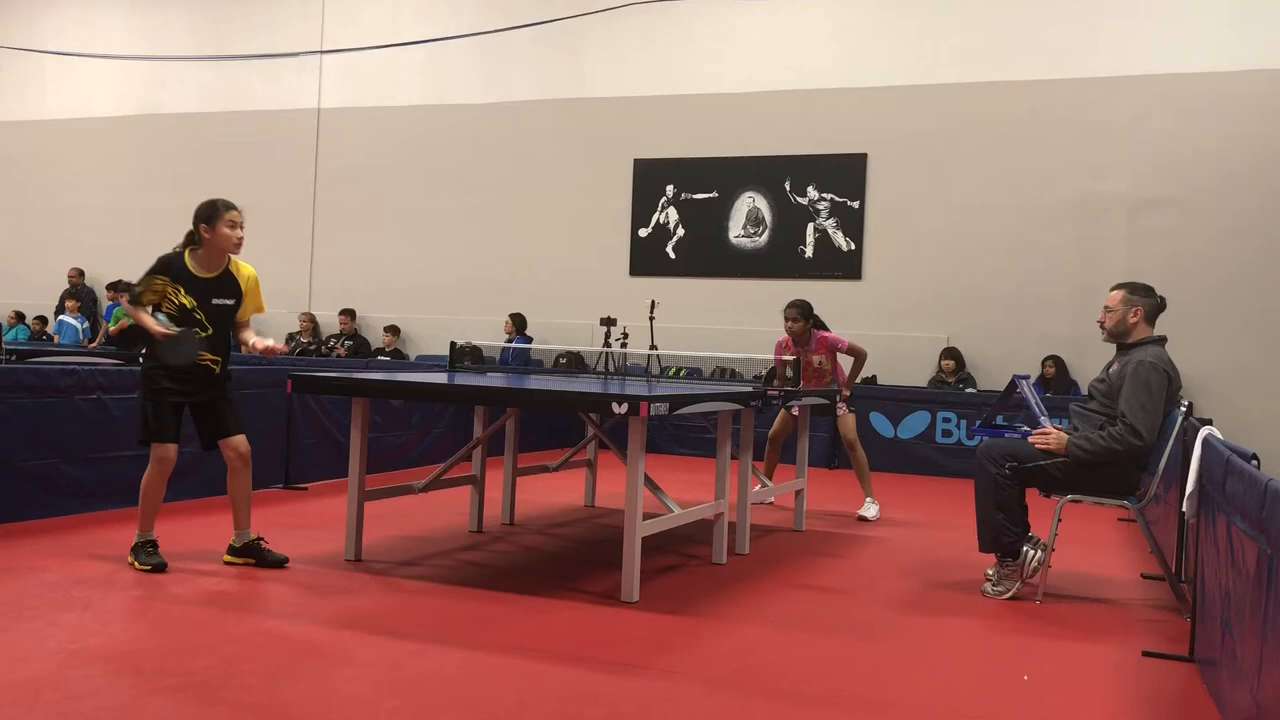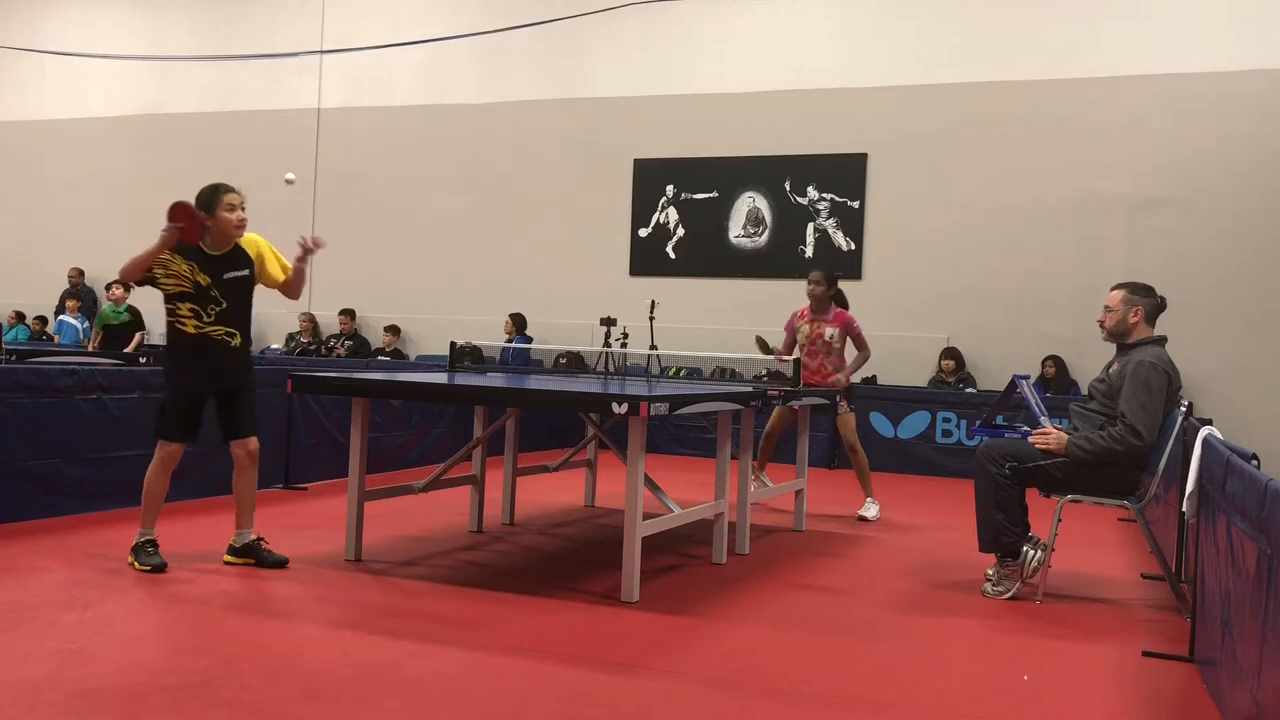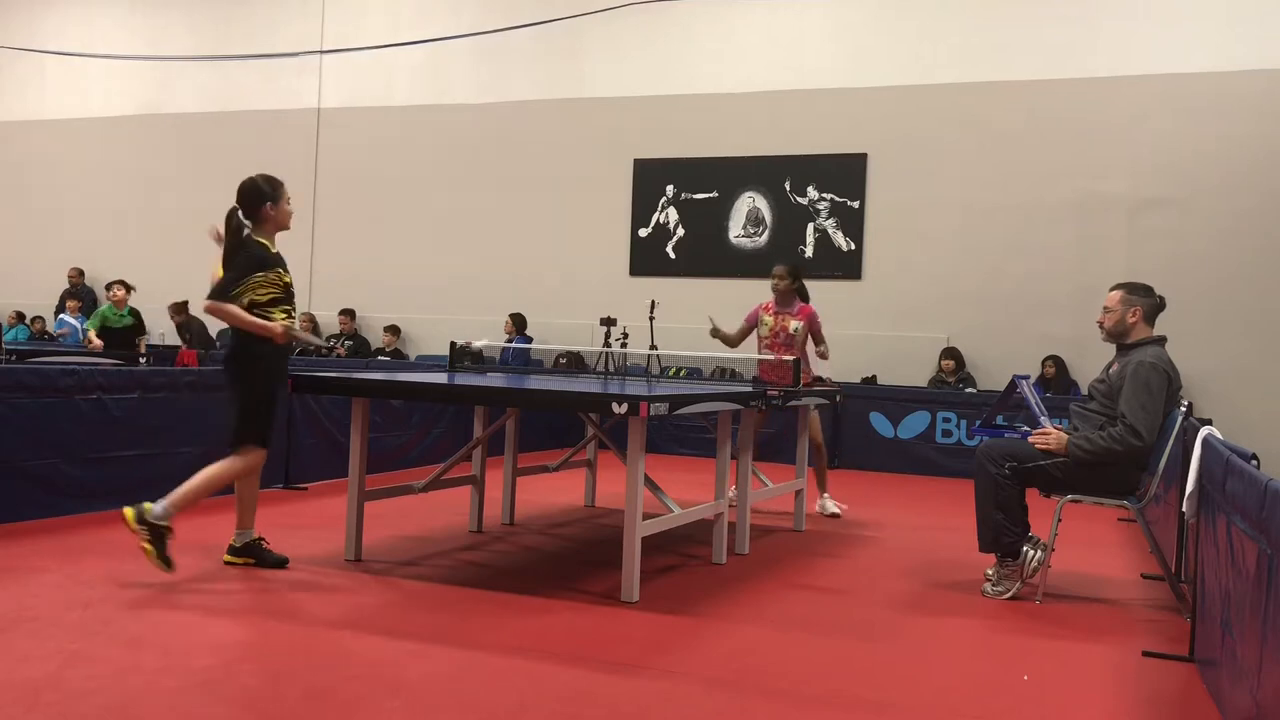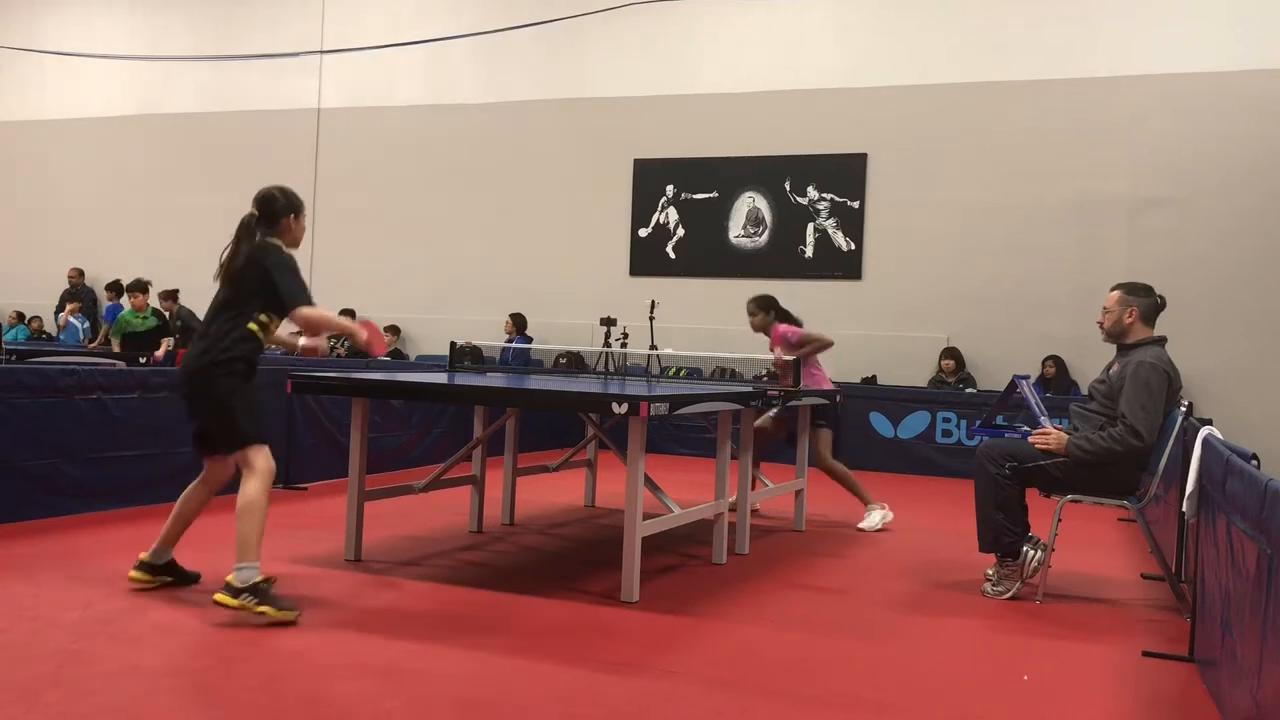
dt=0.5s
person 1, frame 1
left shoulder: (243, 276)
right shoulder: (170, 267)
left elbow: (240, 327)
right elbow: (133, 305)
left wrist: (256, 342)
right wrist: (153, 327)
left hip: (211, 380)
right hip: (164, 377)
left knee: (239, 452)
right knee: (164, 456)
left ankle: (243, 542)
right ankle: (143, 542)
person 1, frame 2
left shoulder: (252, 248)
right shoulder: (179, 252)
left elbow: (292, 291)
right elbow: (126, 277)
left wrist: (302, 262)
right wrist: (159, 246)
left hip: (234, 368)
right hip: (185, 367)
left knee: (247, 451)
right knee: (169, 452)
left ankle: (244, 541)
right ankle: (144, 540)
person 1, frame 3
left shoulder: (264, 249)
right shoulder: (254, 255)
right elbow: (213, 304)
right wrist: (267, 326)
left hip: (265, 366)
right hip: (253, 365)
left knee: (253, 454)
right knee: (249, 458)
left ankle: (244, 541)
right ankle: (154, 516)
person 1, frame 4
left shoulder: (247, 254)
right shoulder: (276, 257)
right elbow: (302, 313)
left wrist: (296, 344)
right wrist: (352, 328)
left hip: (203, 369)
right hip: (221, 371)
left knee: (219, 469)
right knee: (259, 466)
left ankle: (156, 560)
right ankle: (244, 582)
person 2, frame 1
left shoulder: (1147, 364)
right shoulder: (1131, 356)
left elbow: (1133, 437)
left wrist: (1069, 445)
right wrist: (1067, 433)
left hip: (1109, 468)
right hip: (1093, 454)
left knee: (994, 455)
right knee: (997, 453)
left ankle: (1013, 553)
right ankle: (1019, 545)
person 2, frame 2
left shoulder: (1147, 364)
right shoulder: (1131, 355)
left elbow: (1133, 437)
left wrist: (1069, 445)
right wrist: (1067, 434)
left hip: (1110, 468)
right hip: (1095, 456)
left knee: (993, 454)
right knee: (997, 452)
left ankle: (1013, 554)
right ankle: (1020, 545)
person 2, frame 3
left shoulder: (1147, 365)
right shoulder: (1131, 356)
left elbow: (1133, 438)
left wrist: (1069, 446)
right wrist: (1067, 433)
left hip: (1110, 469)
right hip: (1094, 455)
left knee: (994, 454)
right knee: (997, 452)
left ankle: (1013, 554)
right ankle: (1020, 544)
person 2, frame 4
left shoulder: (1147, 365)
right shoulder: (1131, 357)
left elbow: (1133, 438)
left wrist: (1070, 445)
right wrist: (1067, 433)
left hip: (1109, 468)
right hip: (1094, 456)
left knee: (994, 455)
right knee: (996, 451)
left ankle: (1013, 554)
right ankle: (1020, 545)
person 3, frame 1
left shoulder: (827, 340)
right shoulder: (782, 346)
left elbow: (861, 354)
left wrist: (847, 386)
left knee: (850, 439)
right knee: (774, 436)
left ankle: (870, 501)
person 3, frame 2
left shoulder: (844, 319)
right shoulder: (797, 318)
left elbow: (865, 351)
right elbow: (785, 354)
left wrist: (845, 374)
left hip: (834, 386)
right hip: (802, 384)
left knee: (850, 441)
right knee: (770, 432)
left ankle: (871, 500)
person 3, frame 3
left shoulder: (808, 313)
right shoulder: (761, 310)
left elbow: (820, 343)
right elbow: (735, 340)
left wrist: (823, 352)
right wrist: (717, 332)
left hip: (798, 384)
left knee: (816, 442)
left ankle: (823, 497)
right ankle: (739, 489)
person 3, frame 4
left shoulder: (784, 332)
right shoulder: (775, 341)
left elbow: (827, 341)
left wrist: (793, 357)
left knee: (823, 461)
right knee: (755, 433)
left ankle: (876, 508)
